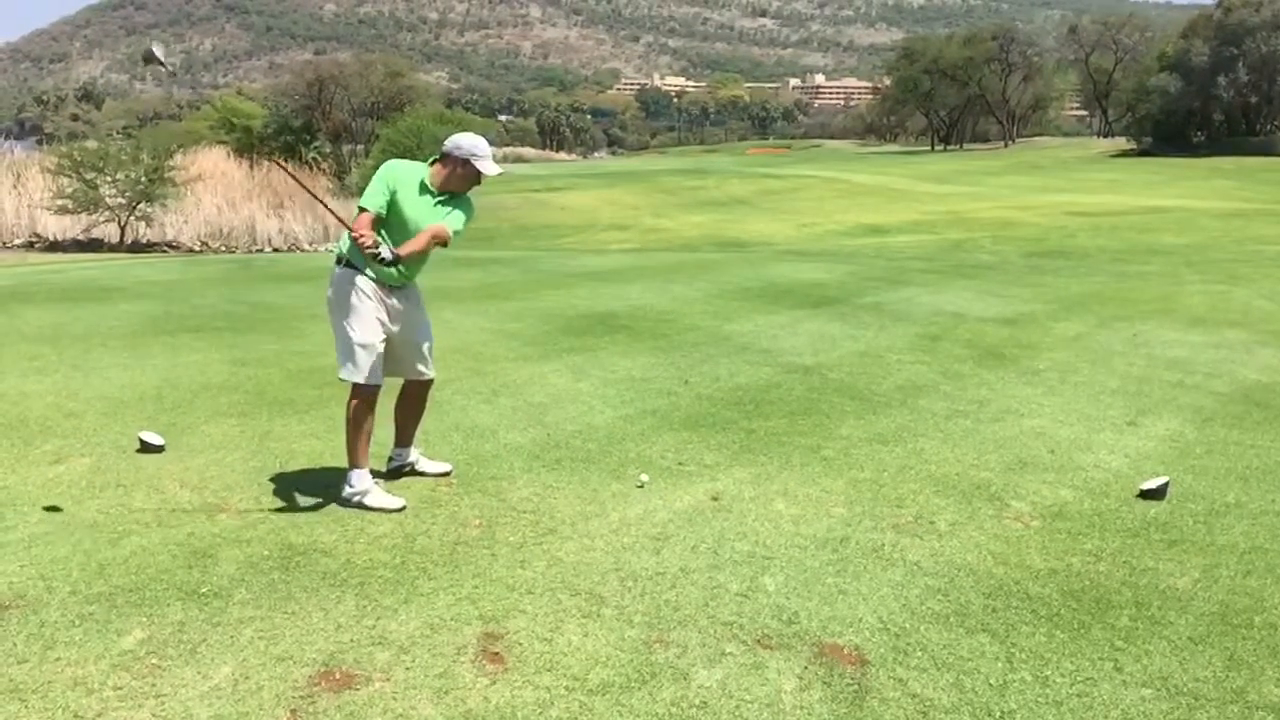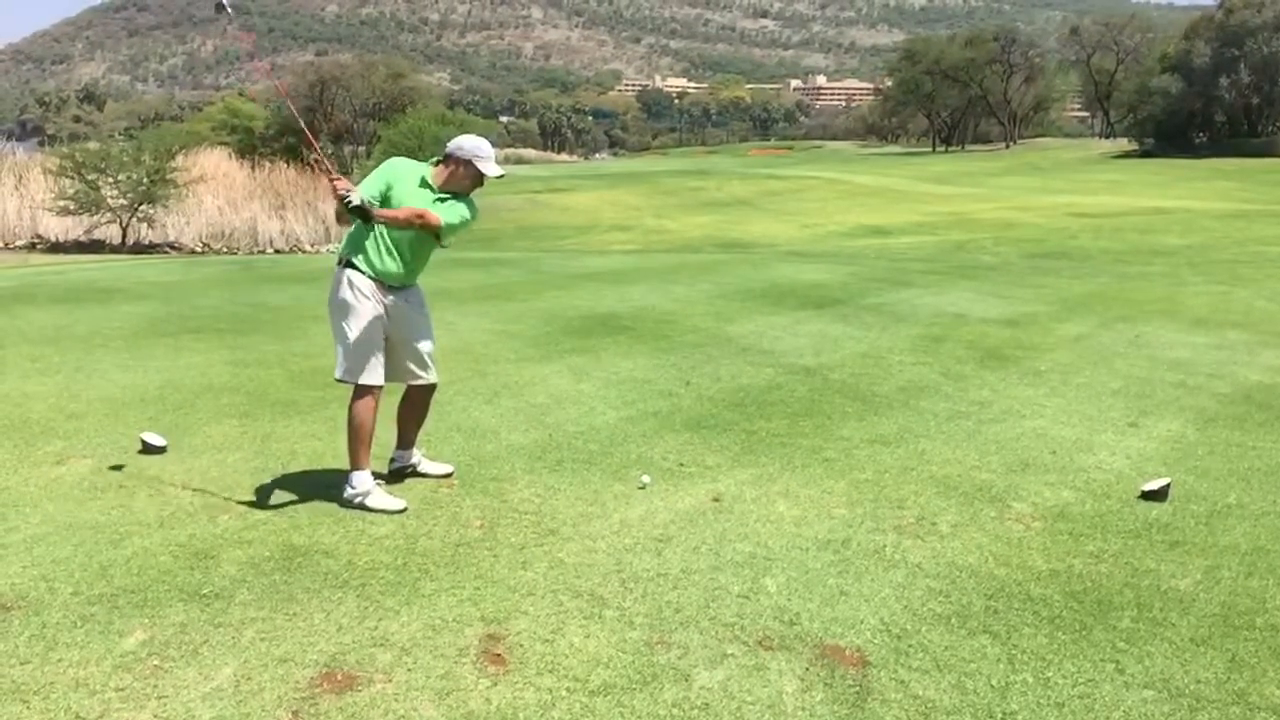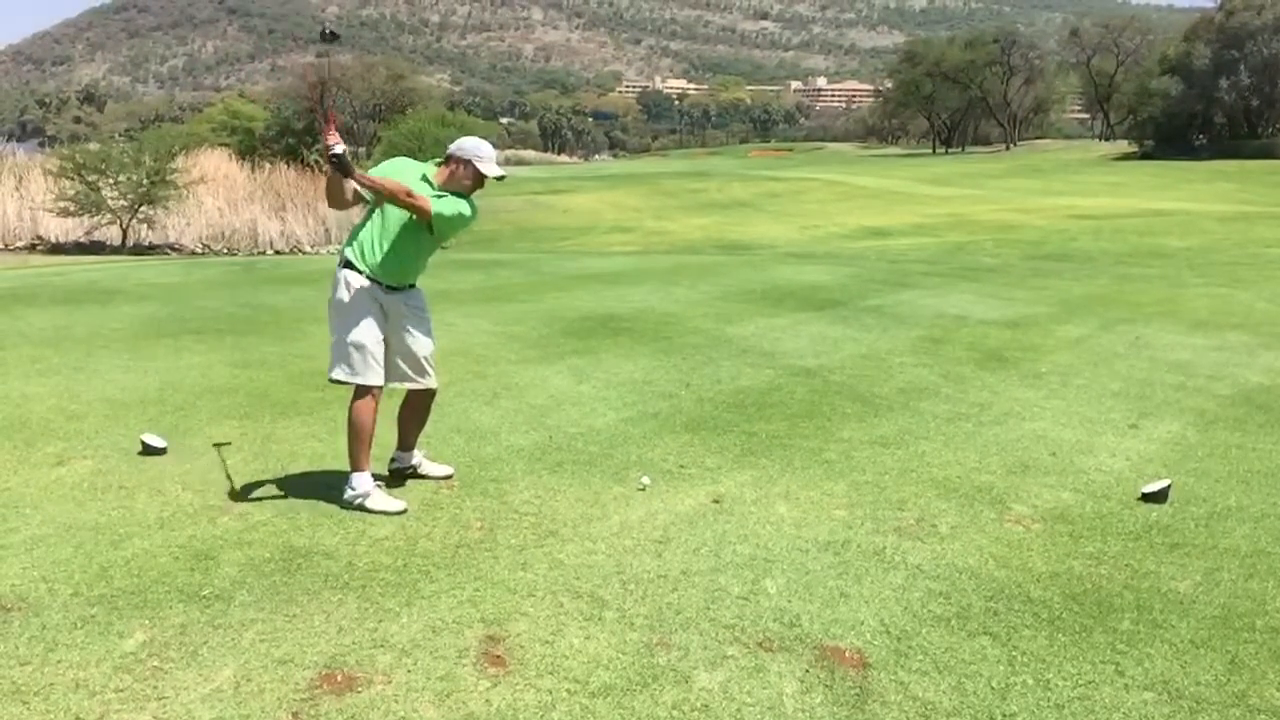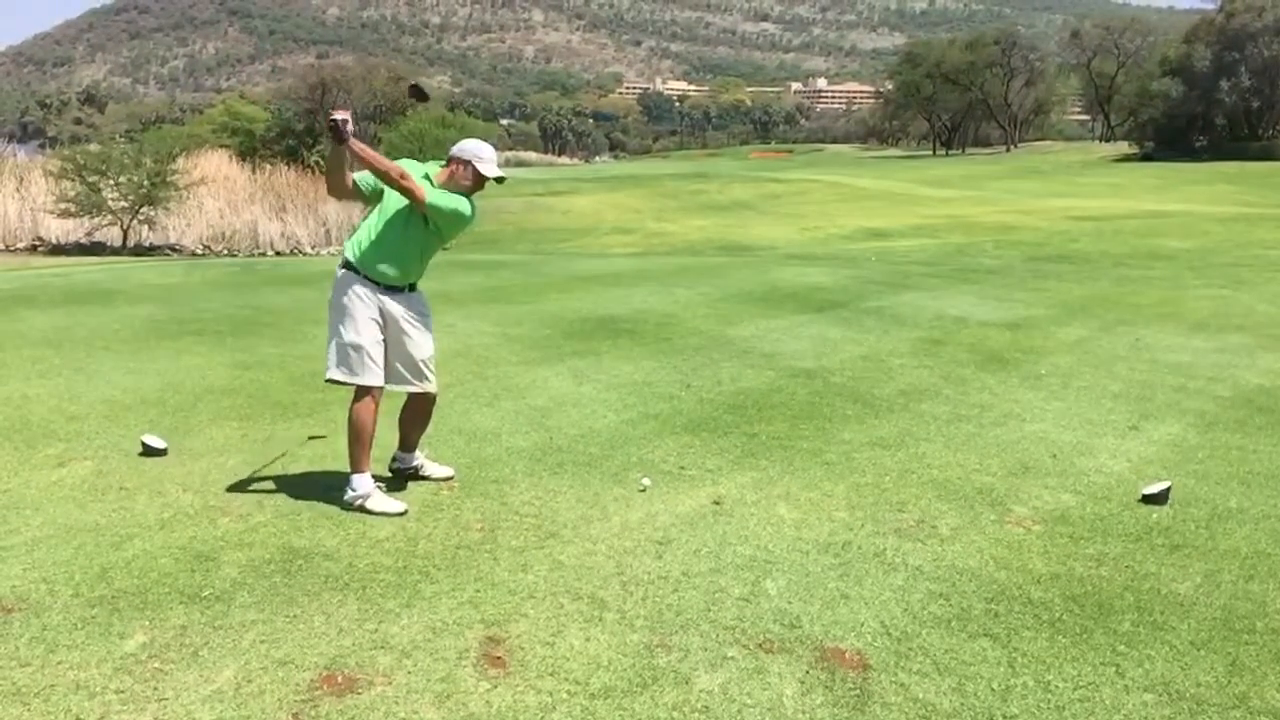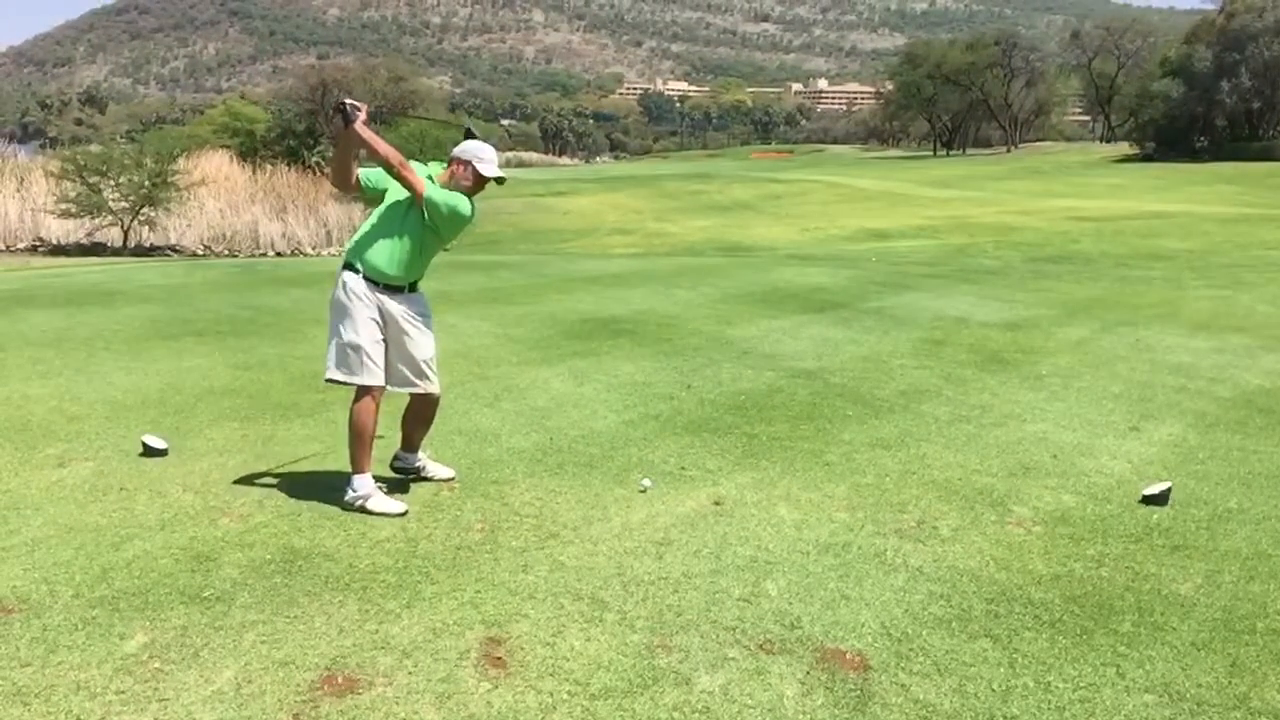
dt=0.5s
person 1, frame 1
left shoulder: (461, 206)
right shoulder: (396, 172)
left elbow: (433, 235)
right elbow: (361, 223)
left wrist: (394, 253)
right wrist: (365, 236)
left hip: (402, 289)
right hip: (360, 281)
left knee: (421, 375)
right knee: (367, 382)
left ankle: (403, 456)
right ankle: (357, 481)
person 1, frame 2
left shoulder: (462, 208)
right shoulder: (398, 169)
left elbow: (420, 218)
right elbow: (345, 216)
left wrist: (370, 212)
right wrist: (346, 198)
left hip: (404, 292)
right hip: (360, 282)
left knee: (424, 380)
right knee: (368, 383)
left ankle: (404, 457)
right ankle: (359, 482)
person 1, frame 3
left shoulder: (462, 209)
right shoulder: (401, 166)
left elbow: (407, 199)
right elbow: (338, 200)
left wrist: (352, 171)
right wrist: (336, 167)
left hip: (404, 295)
right hip: (358, 284)
left knee: (425, 384)
right knee: (369, 385)
left ankle: (405, 458)
right ankle: (359, 484)
person 1, frame 4
left shoulder: (462, 209)
right shoulder: (408, 165)
left elbow: (402, 183)
right elbow: (339, 189)
left wrist: (351, 141)
right wrist: (338, 145)
left hip: (404, 297)
right hip: (359, 286)
left knee: (425, 390)
right knee: (369, 387)
left ankle: (407, 458)
right ankle: (359, 485)
person 1, frame 5
left shoulder: (461, 209)
right shoulder: (416, 171)
left elbow: (400, 170)
right elbow: (344, 182)
left wrist: (359, 127)
right wrist: (346, 134)
left hip: (404, 298)
right hip: (360, 287)
left knee: (428, 391)
right knee: (370, 387)
left ankle: (409, 458)
right ankle: (360, 486)
